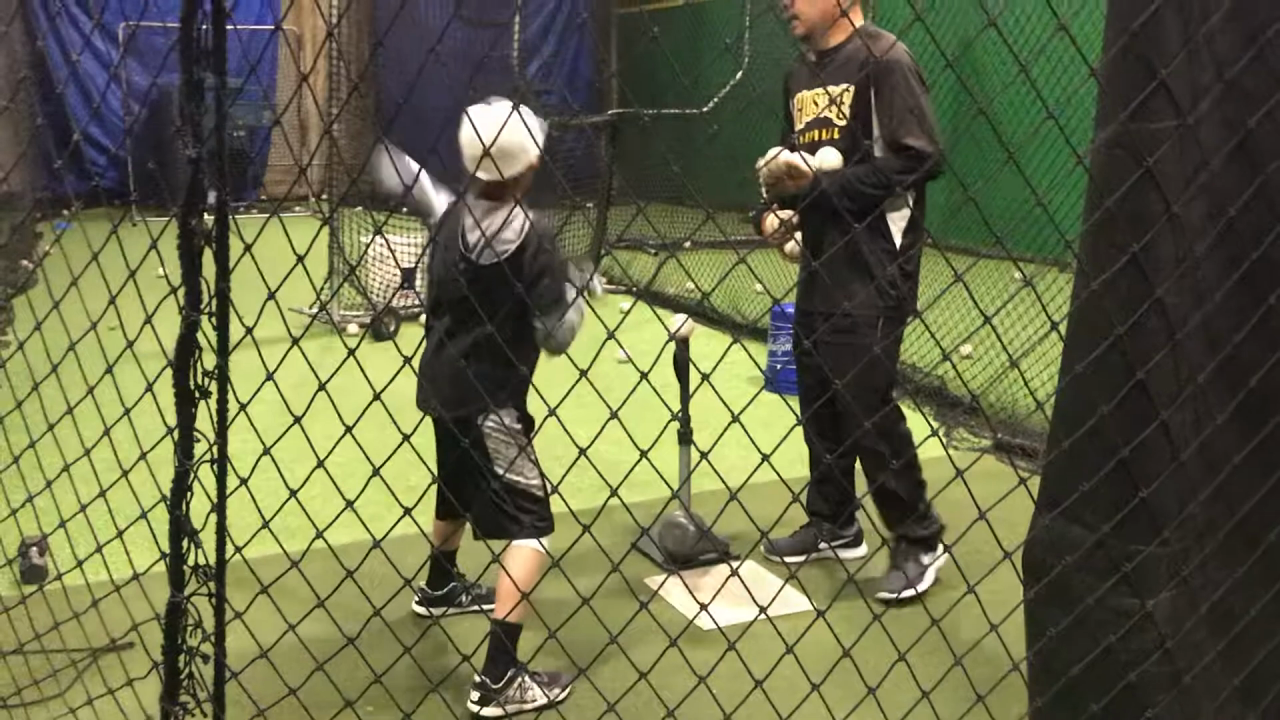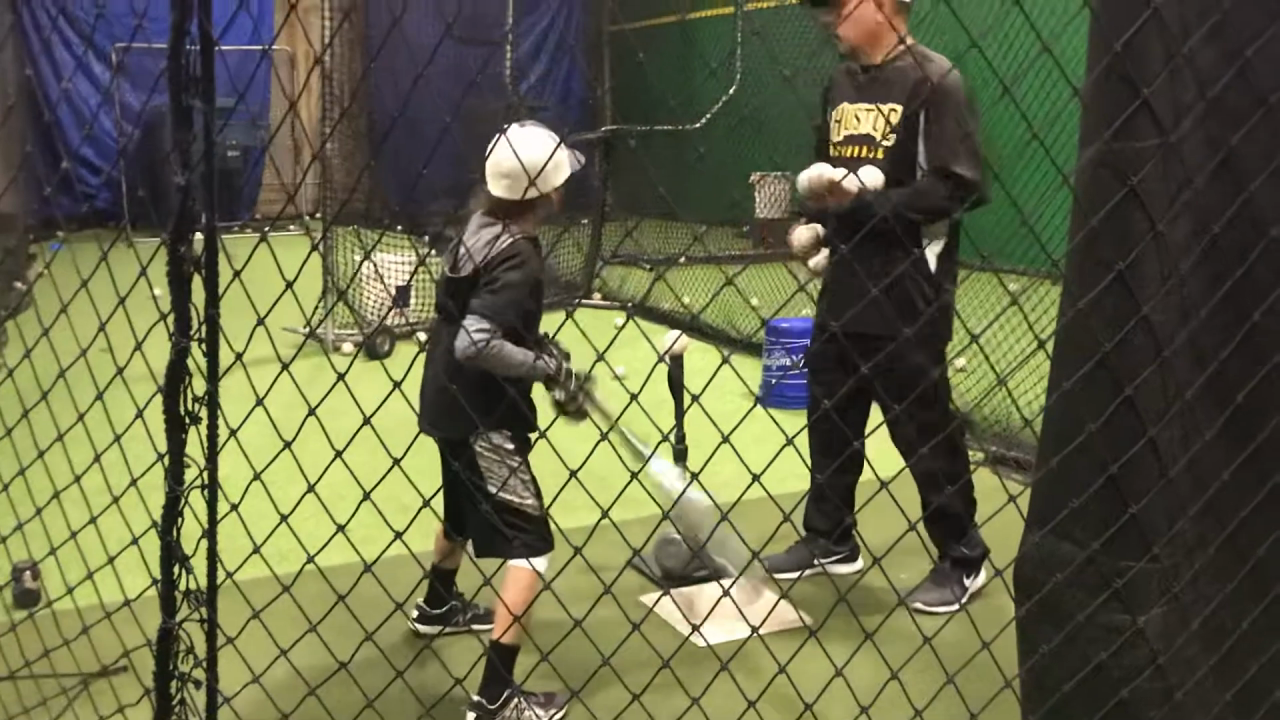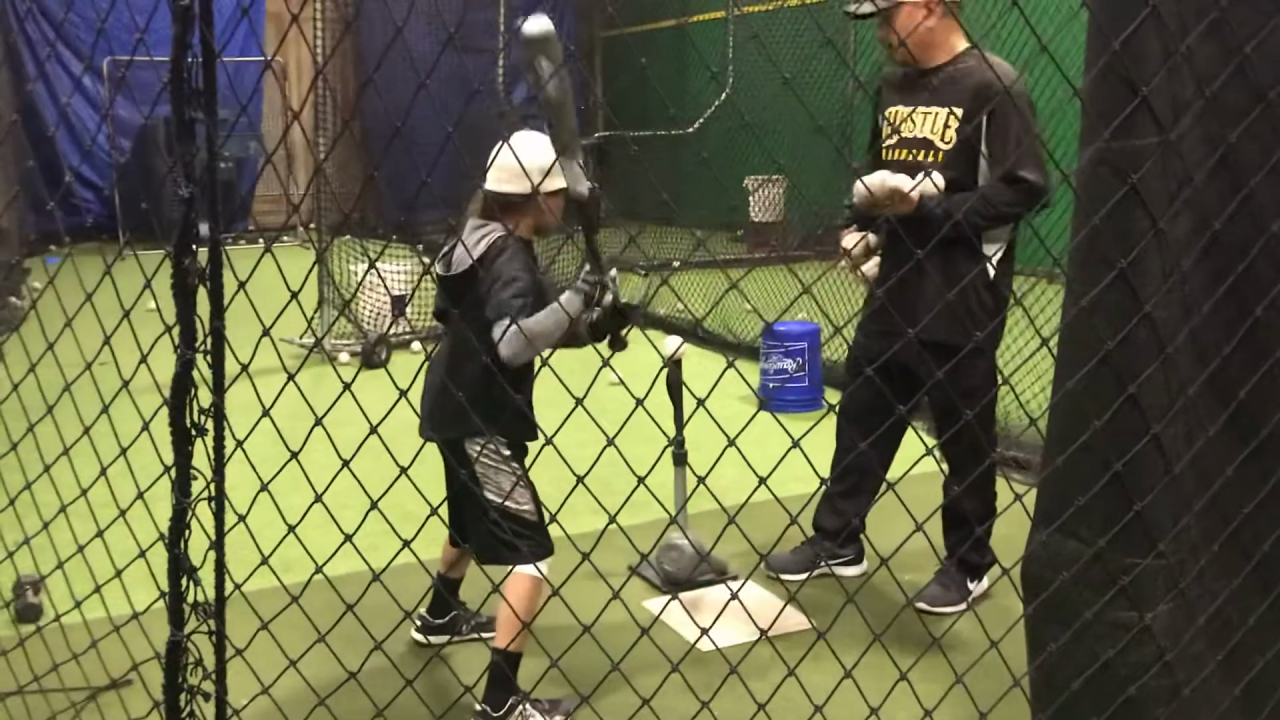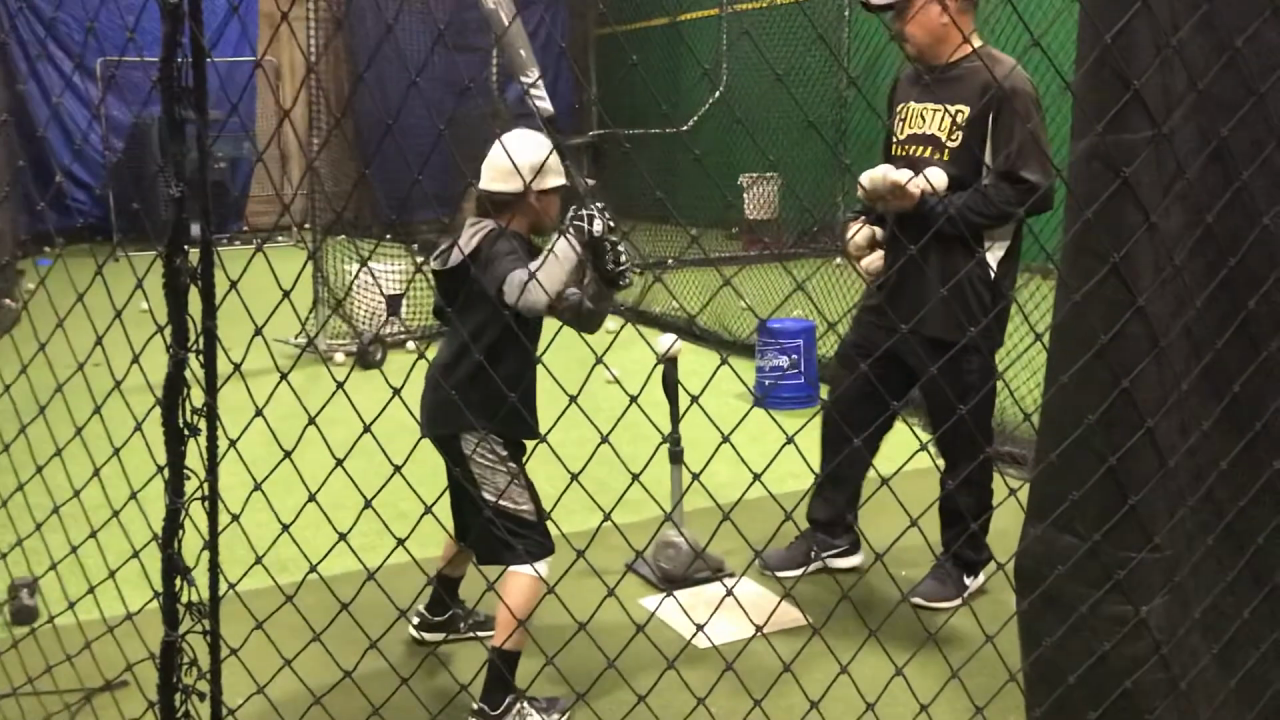
dt=0.4s
person 1, frame 1
left shoulder: (884, 59)
right shoulder: (801, 71)
left elbow: (920, 160)
left wrist: (823, 186)
right wrist: (780, 205)
left hip: (873, 271)
right hip: (821, 265)
left knee: (867, 401)
right knee: (820, 401)
left ankle: (918, 539)
right ankle: (833, 524)
person 1, frame 2
left shoulder: (933, 83)
right shoulder: (840, 85)
left elbow: (963, 188)
left wrist: (864, 206)
right wrist: (811, 219)
left hip: (910, 295)
right hip: (845, 289)
left knee: (926, 431)
right knee: (830, 420)
left ankle: (962, 561)
right ankle: (830, 539)
person 1, frame 3
left shoulder: (994, 86)
right shoulder: (892, 87)
left elbow: (1027, 191)
left wrist: (926, 210)
right wrist: (861, 226)
left hip: (961, 302)
right hip: (892, 293)
left knee: (963, 437)
right knee: (861, 420)
left ankle: (969, 564)
right ankle: (837, 541)
person 1, frame 4
left shoulder: (1001, 84)
right shoulder: (907, 82)
left elbow: (1031, 192)
left wrist: (929, 207)
right wrist: (869, 219)
left hip: (961, 299)
right hip: (893, 286)
left knee: (960, 435)
right knee: (847, 410)
left ankle: (964, 559)
right ankle: (831, 534)
person 2, frame 1
left shoulder: (454, 213)
right shoulder: (530, 236)
right elbow: (555, 334)
right wrist: (575, 291)
left hip: (446, 380)
right hip: (487, 393)
left knee: (460, 488)
right knee: (530, 527)
left ankle: (440, 586)
person 2, frame 2
left shoulder: (484, 231)
right shoulder: (516, 257)
right elbow: (473, 344)
left wrist: (547, 360)
right wrist: (548, 368)
left hip: (454, 402)
right hip: (481, 412)
left knee: (467, 509)
right knee: (529, 547)
left ankle: (437, 604)
person 2, frame 3
left shoulder: (491, 243)
right shoulder: (505, 256)
left elbow: (538, 331)
right elbow: (514, 345)
left wrist: (592, 320)
right wrist: (580, 301)
left hip: (461, 407)
right hip: (478, 418)
left knee: (475, 519)
right knee: (529, 552)
left ankle: (440, 615)
person 2, frame 4
left shoulder: (517, 247)
right shoulder: (494, 244)
left elbow: (584, 317)
right elbow: (529, 296)
left wrist: (599, 275)
right wrist: (574, 240)
left hip: (469, 409)
right hip: (473, 417)
left knee: (478, 519)
right knee: (529, 552)
left ankle: (438, 613)
